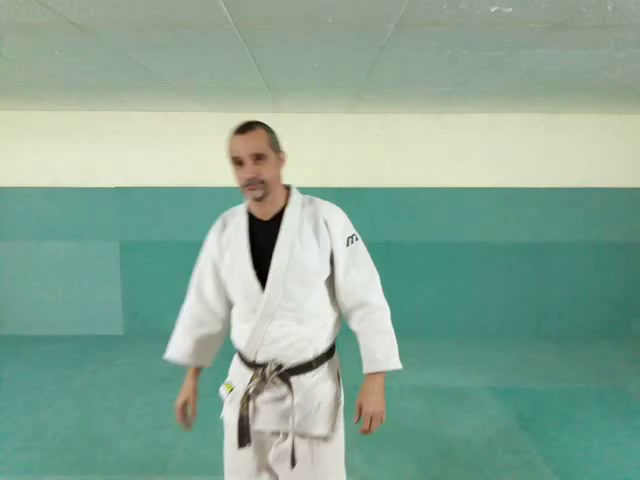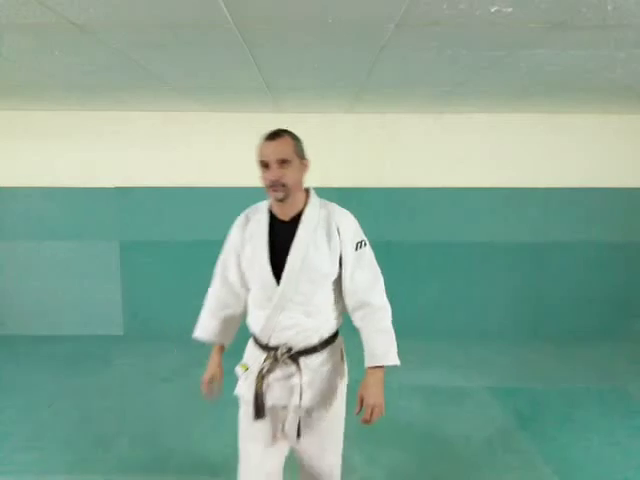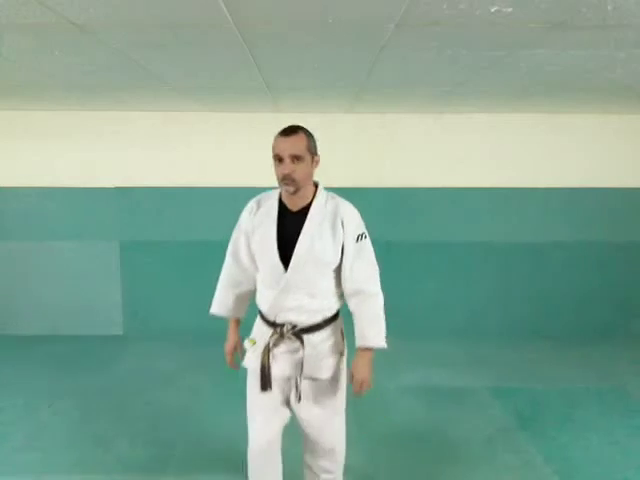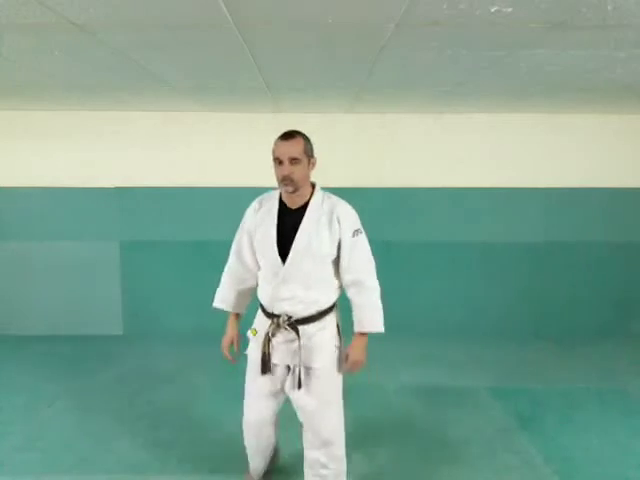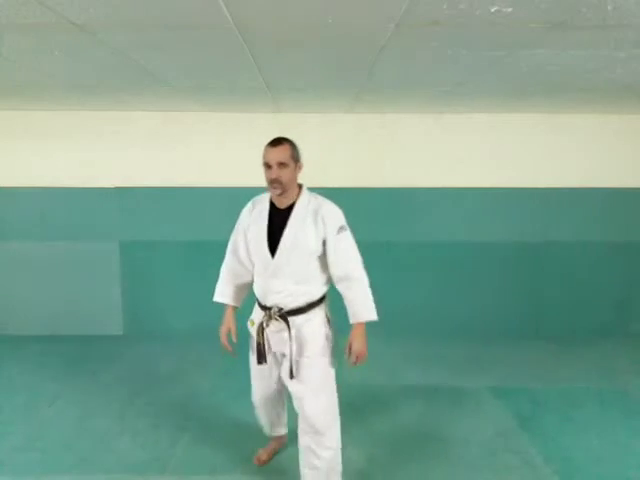
dt=0.2s
person 1, frame 1
left shoulder: (326, 221)
right shoulder: (224, 231)
left elbow: (365, 301)
right elbow: (205, 307)
left wrist: (373, 382)
right wrist: (191, 378)
left hip: (313, 385)
right hip: (249, 388)
person 1, frame 2
left shoulder: (338, 224)
right shoulder: (246, 225)
left elbow: (367, 299)
right elbow: (227, 293)
left wrist: (374, 375)
right wrist: (216, 356)
left hip: (320, 367)
right hip: (262, 365)
person 1, frame 3
left shoulder: (342, 215)
right shoulder: (257, 211)
left elbow: (364, 286)
right elbow: (239, 271)
left wrist: (364, 353)
right wrist: (233, 328)
left hip: (321, 343)
right hip: (268, 340)
left knee: (326, 436)
right knee: (262, 436)
person 1, frame 4
left shoulder: (338, 213)
right shoulder: (259, 210)
left elbow: (361, 277)
right elbow: (241, 267)
left wrist: (360, 337)
right wrist: (232, 320)
left hip: (317, 334)
right hip: (268, 330)
left knee: (324, 425)
right knee: (256, 415)
person 1, frame 5
left shoulder: (324, 213)
right shoulder: (252, 211)
left elbow: (349, 270)
right elbow: (237, 264)
left wrist: (358, 328)
right wrist: (229, 313)
left hip: (308, 325)
right hip: (265, 322)
left knee: (318, 412)
right knee: (264, 395)
right ankle: (277, 435)
